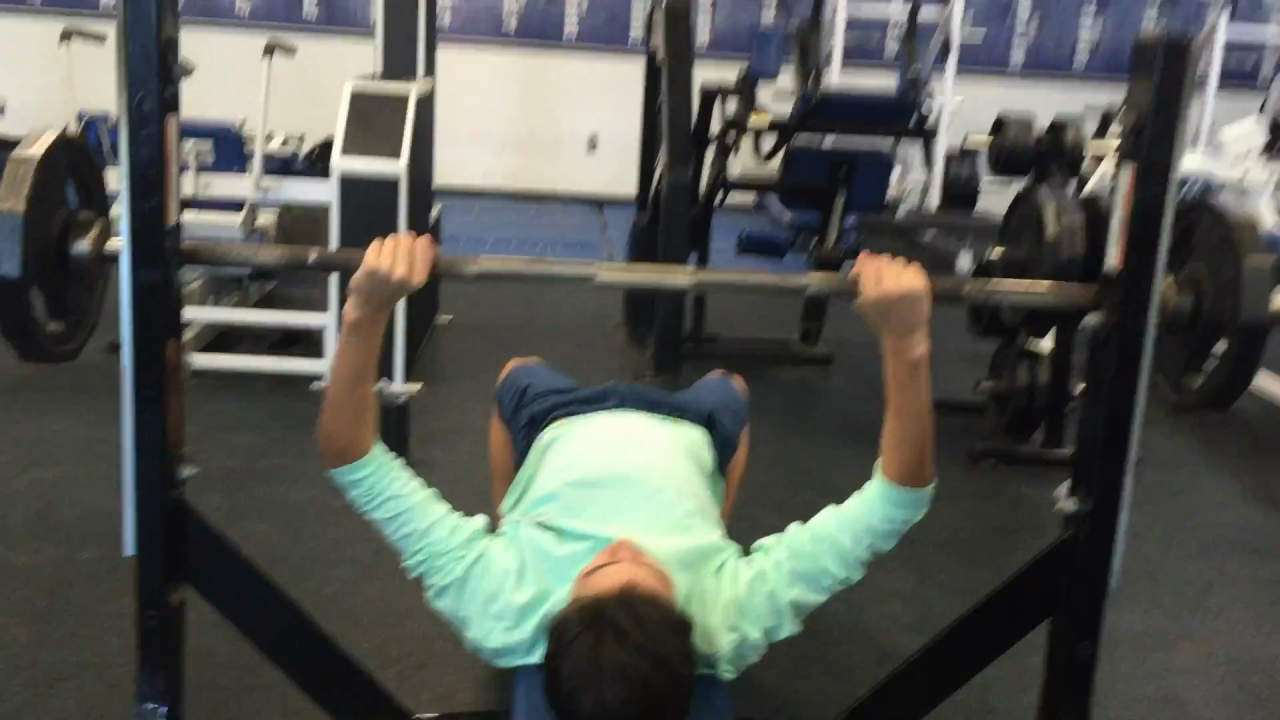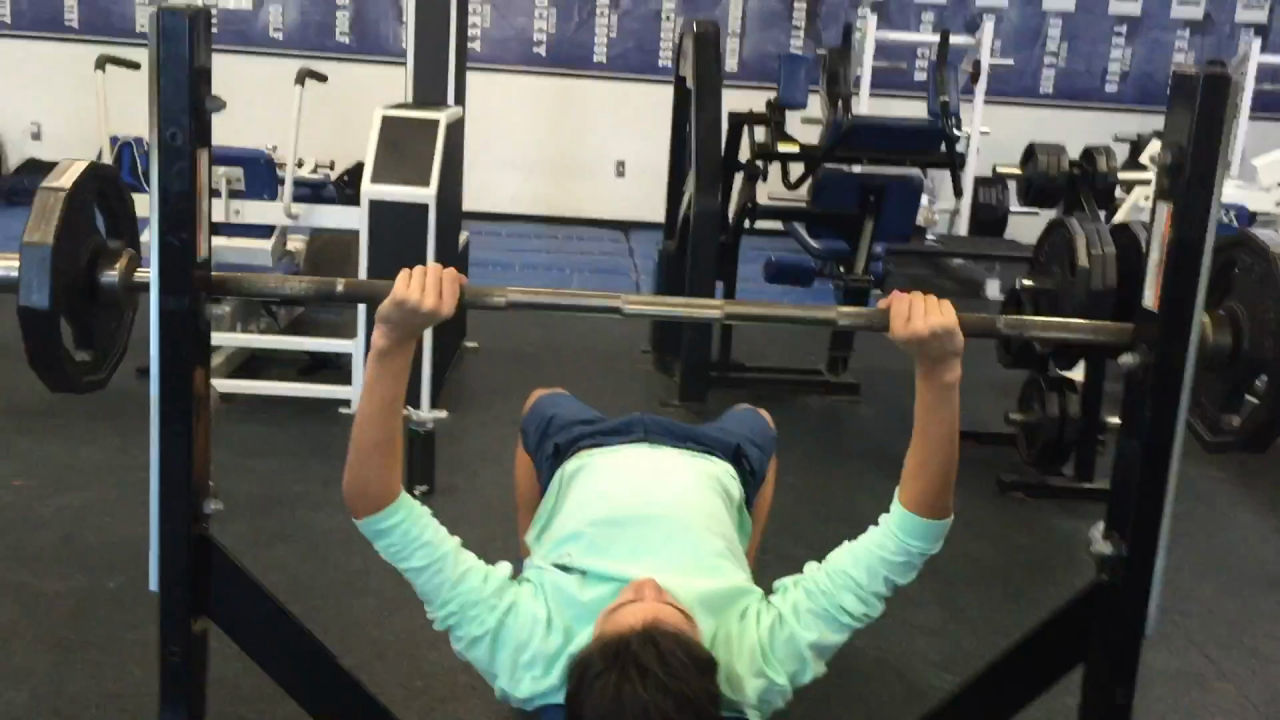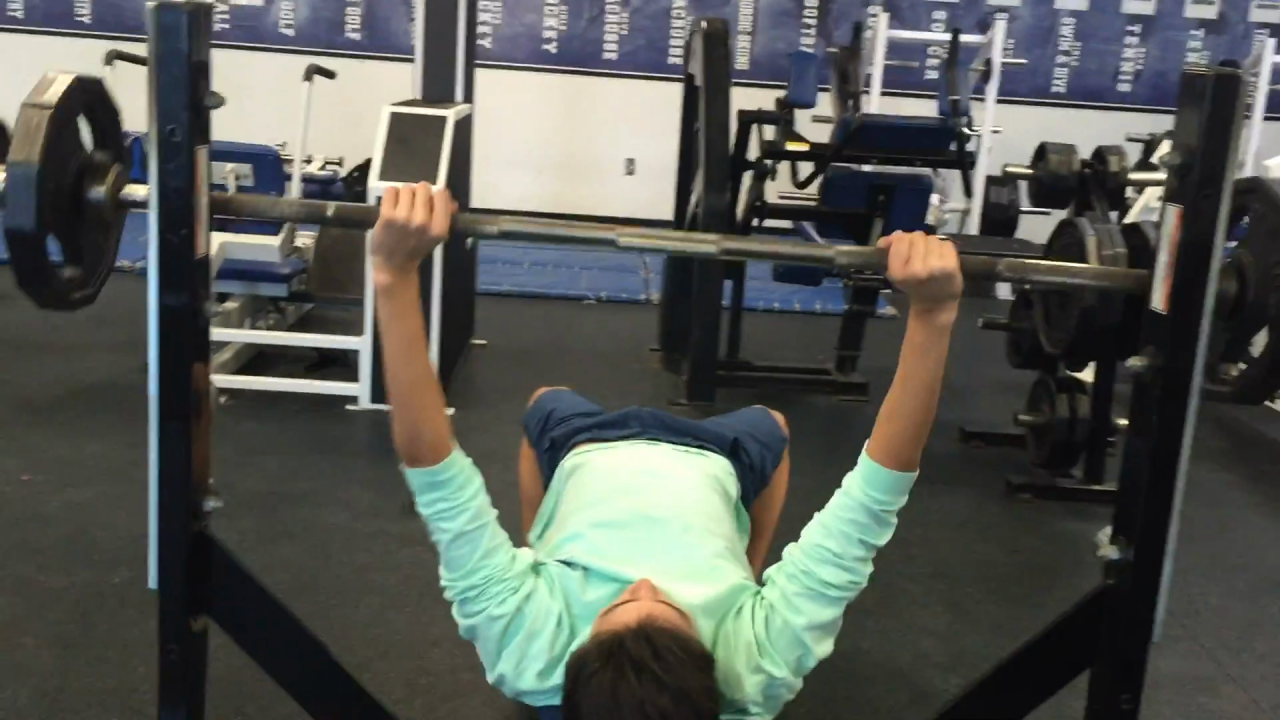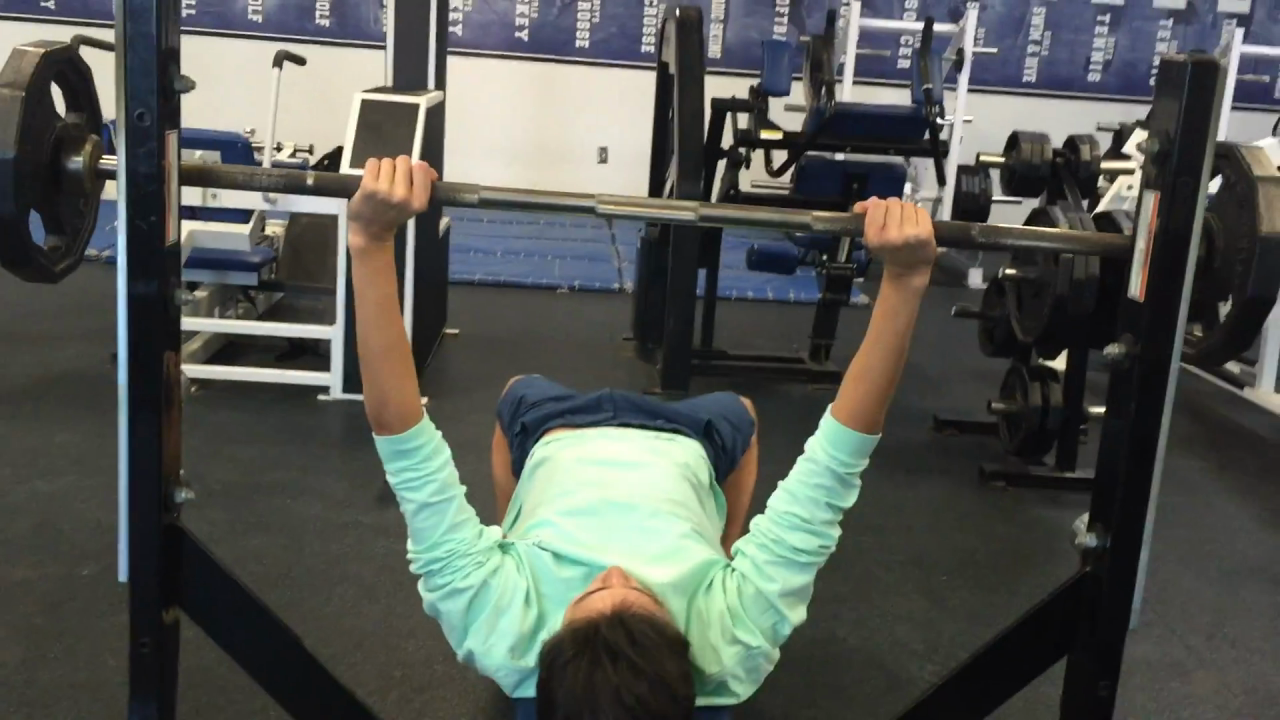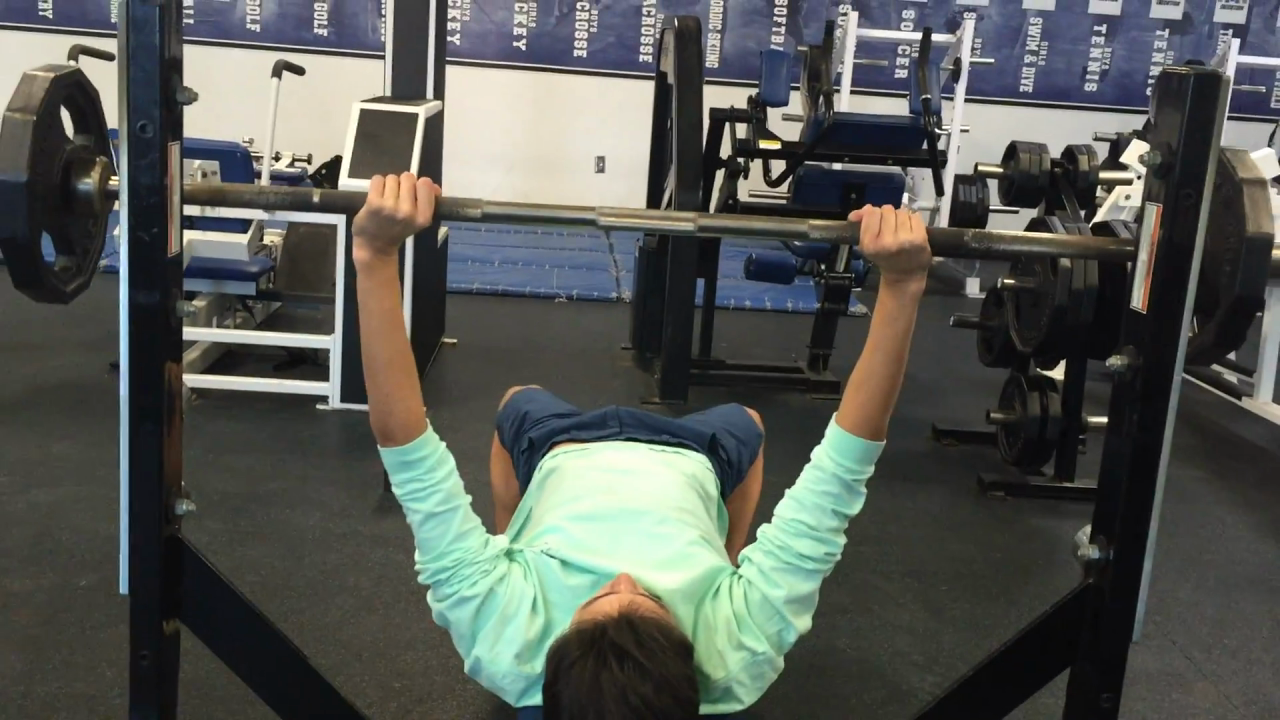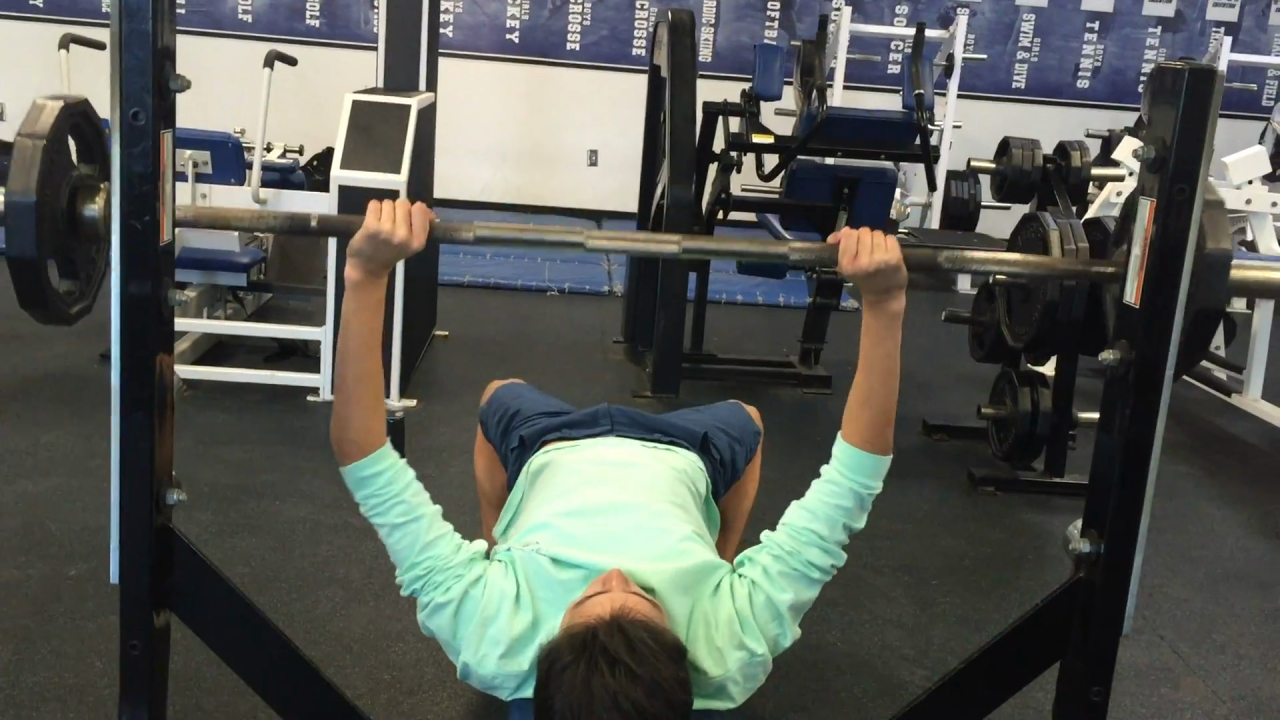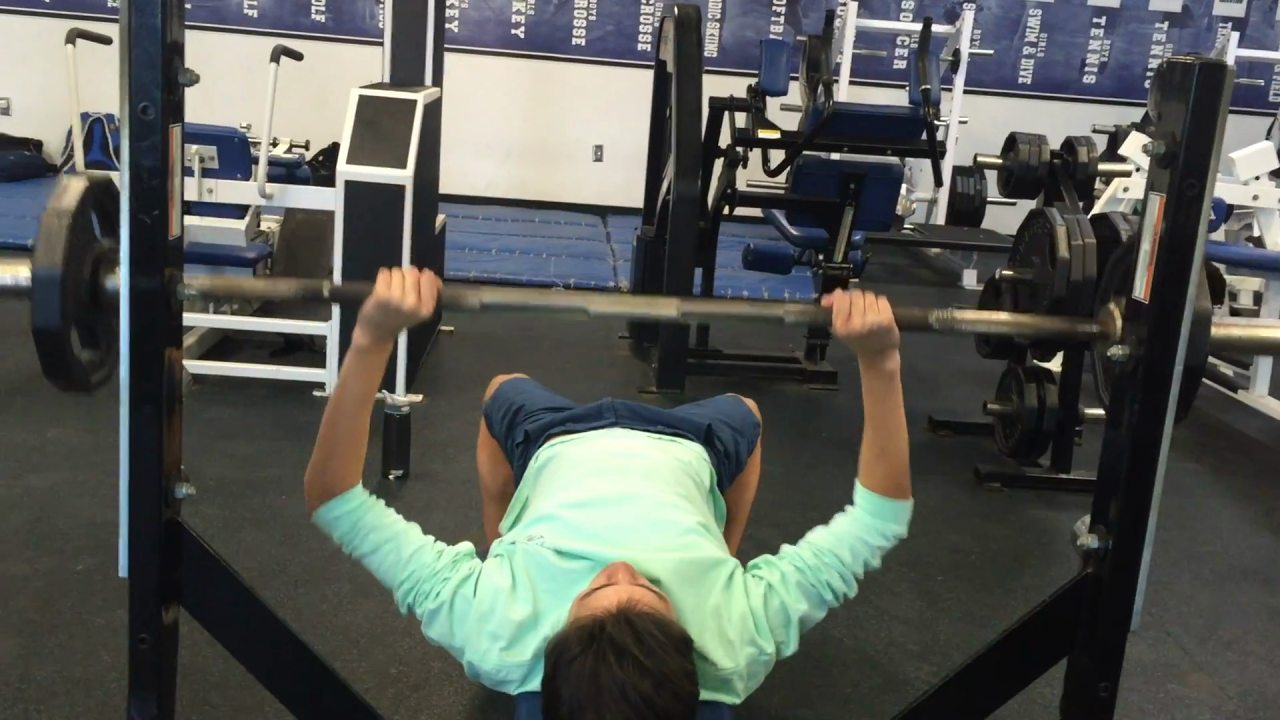
dt=0.3s
person 1, frame 1
left shoulder: (502, 611)
right shoulder: (731, 620)
left elbow: (350, 463)
right elbow: (897, 502)
left wrist: (365, 313)
right wrist: (906, 344)
left knee: (520, 375)
right knee: (724, 388)
person 1, frame 2
left shoulder: (526, 655)
right shoulder: (758, 662)
left elbow: (372, 505)
right elbow: (913, 533)
left wrist: (392, 342)
right wrist: (938, 372)
left knee: (547, 404)
right knee: (752, 423)
person 1, frame 3
left shoulder: (527, 653)
right shoulder: (757, 659)
left elbow: (434, 475)
right elbow: (875, 494)
left wrist: (396, 274)
right wrist: (932, 316)
left knee: (549, 406)
right knee: (766, 425)
person 1, frame 4
left shoulder: (500, 631)
right shoulder: (732, 640)
left elbow: (404, 447)
right elbow: (839, 457)
left wrist: (370, 242)
right wrist: (904, 279)
left knee: (524, 396)
right knee: (734, 412)
person 1, frame 5
left shoulder: (506, 644)
right shoulder: (737, 648)
left elbow: (407, 452)
right elbow: (844, 467)
left wrist: (375, 257)
right wrist: (900, 285)
left knee: (521, 404)
right knee: (743, 423)
person 1, frame 6
left shoulder: (493, 641)
right shoulder: (729, 648)
left elbow: (367, 467)
right elbow: (854, 479)
left wrist: (366, 276)
right wrist: (883, 305)
left knee: (504, 397)
right knee: (742, 419)
person 1, frame 7
left shoulder: (497, 635)
right shoulder: (735, 640)
left elbow: (332, 505)
right elbow: (881, 519)
left wrist: (371, 340)
right wrist: (879, 364)
left knee: (507, 391)
right knee: (741, 411)
